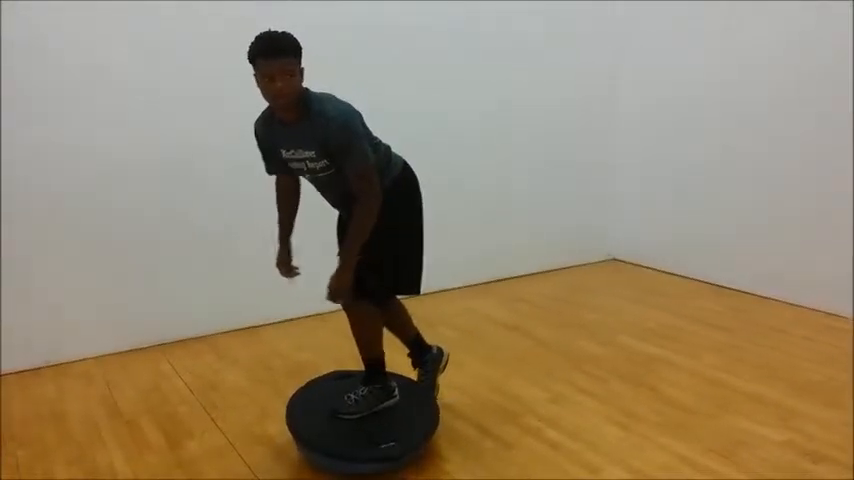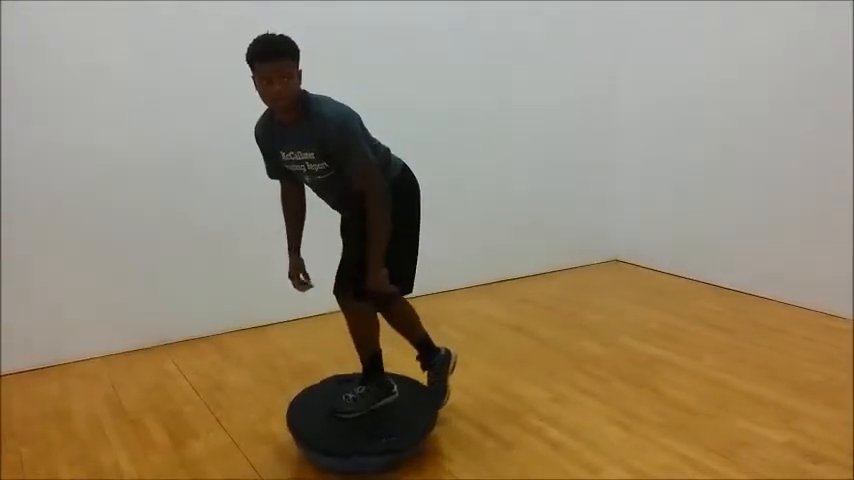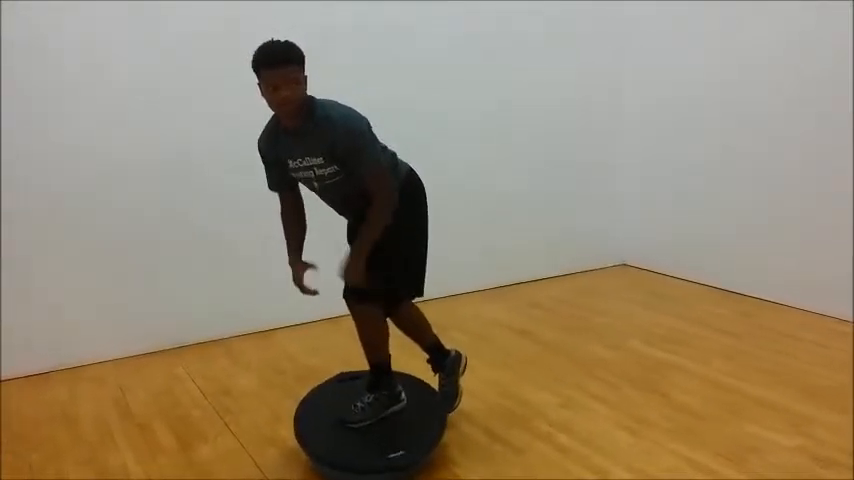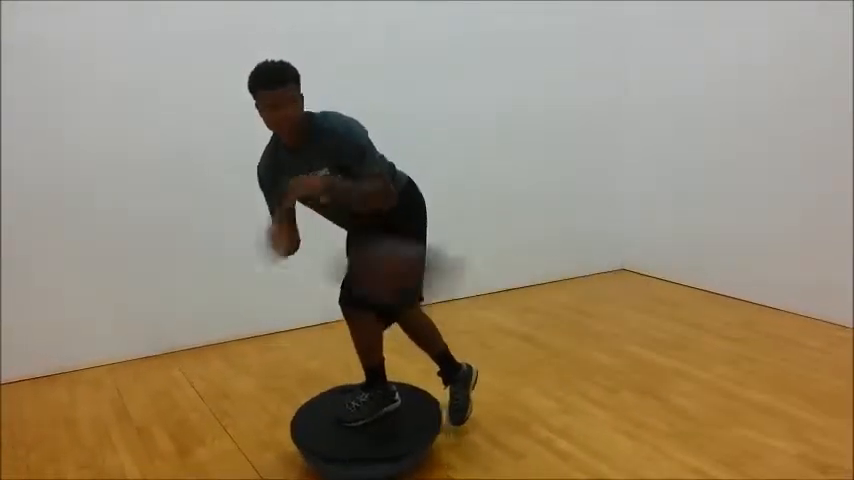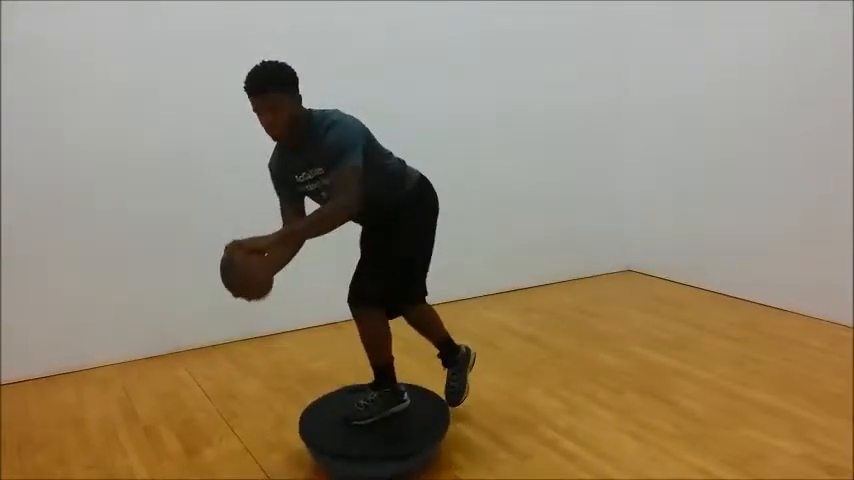
dt=0.2s
person 1, frame 1
left shoulder: (336, 119)
right shoulder: (266, 129)
left elbow: (370, 194)
right elbow: (286, 182)
left wrist: (346, 266)
right wrist: (284, 243)
left hip: (391, 195)
right hip: (354, 204)
left knee: (357, 290)
right knee: (372, 292)
left ankle: (377, 385)
right ankle: (425, 355)
person 1, frame 2
left shoulder: (335, 121)
right shoulder: (266, 132)
left elbow: (376, 192)
right elbow: (291, 189)
left wrist: (377, 263)
right wrist: (294, 255)
left hip: (392, 196)
right hip: (356, 206)
left knee: (352, 290)
right knee: (377, 293)
left ankle: (375, 382)
right ankle: (433, 356)
person 1, frame 3
left shoulder: (343, 123)
right shoulder: (270, 142)
left elbow: (386, 192)
right elbow: (290, 202)
left wrist: (359, 255)
right wrist: (295, 259)
left hip: (399, 201)
right hip: (361, 211)
left knee: (362, 294)
right knee: (387, 297)
left ankle: (383, 390)
right ankle: (444, 360)
person 1, frame 4
left shoulder: (340, 131)
right shoulder: (271, 166)
left elbow: (383, 194)
right elbow: (286, 231)
left wrist: (329, 185)
right wrist: (284, 238)
left hip: (398, 210)
right hip: (361, 222)
left knee: (357, 301)
right knee: (395, 304)
left ankle: (378, 391)
right ankle: (455, 372)
person 1, frame 5
left shoulder: (338, 131)
right shoulder: (281, 164)
left elbow: (345, 206)
right elbow: (295, 229)
left wrist: (272, 240)
right wrist: (263, 268)
left hip: (412, 206)
right hip: (379, 216)
left knee: (366, 299)
right knee: (400, 298)
left ankle: (387, 390)
right ankle: (454, 356)
